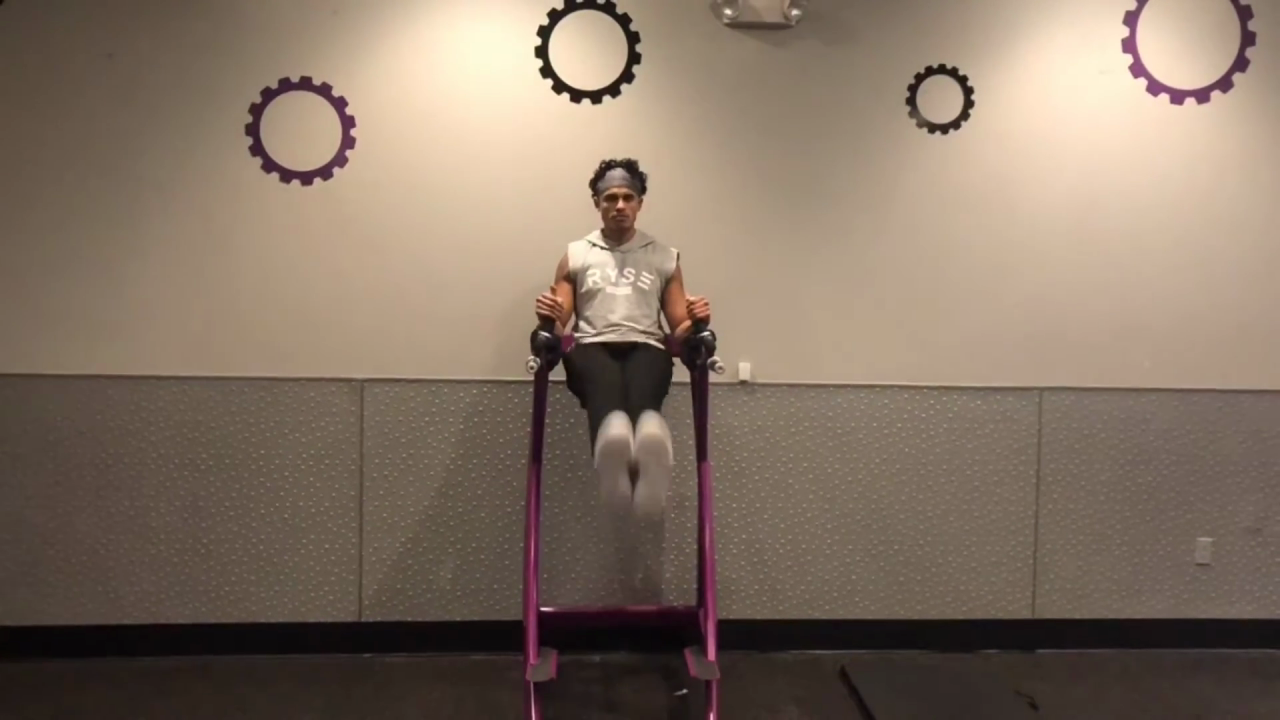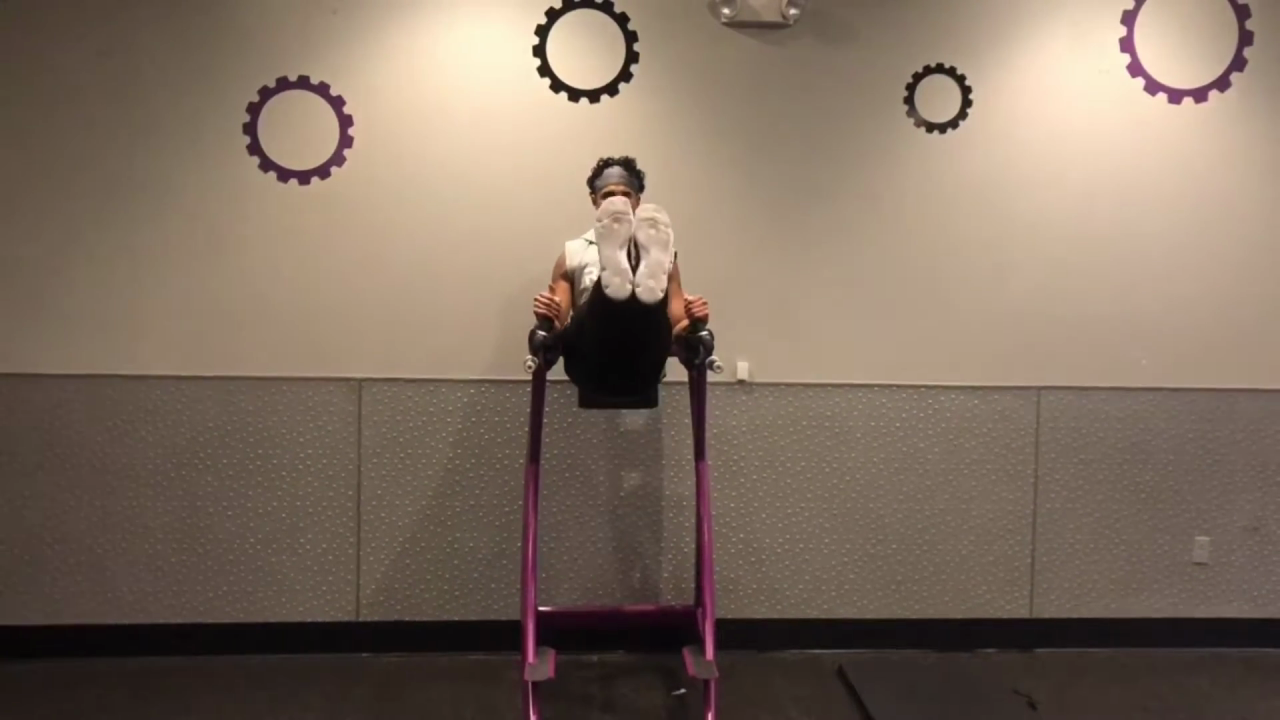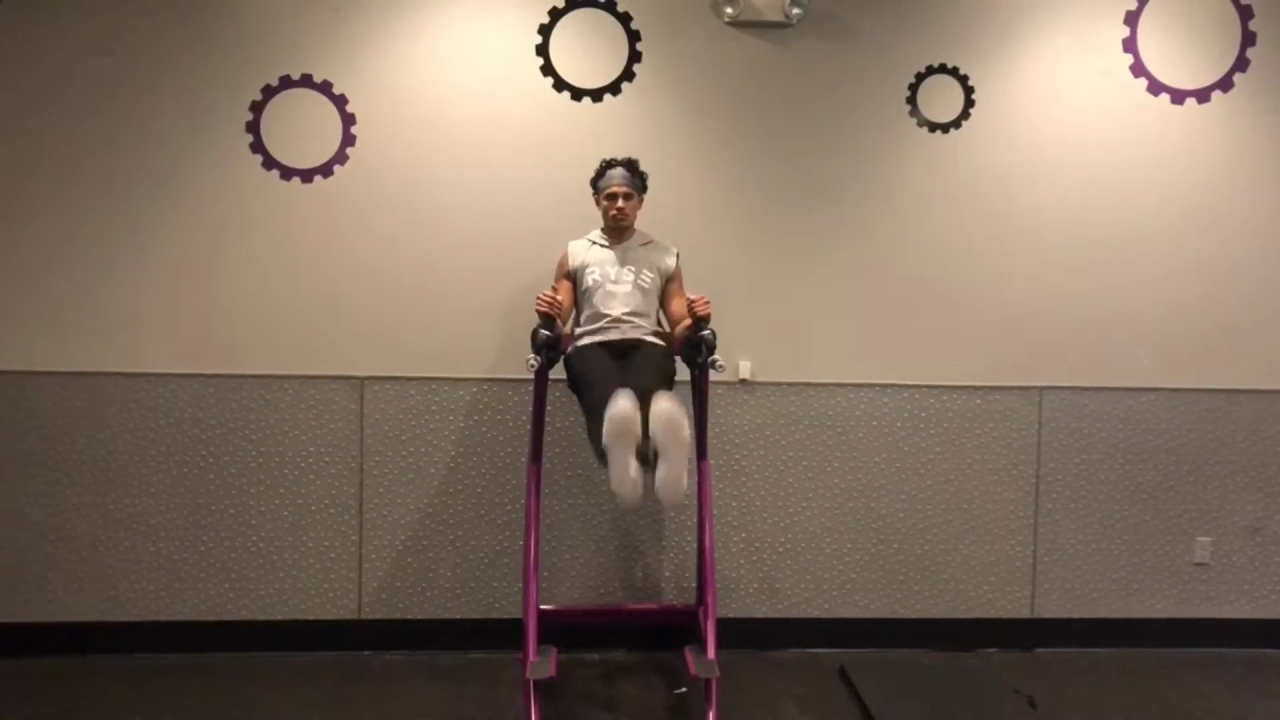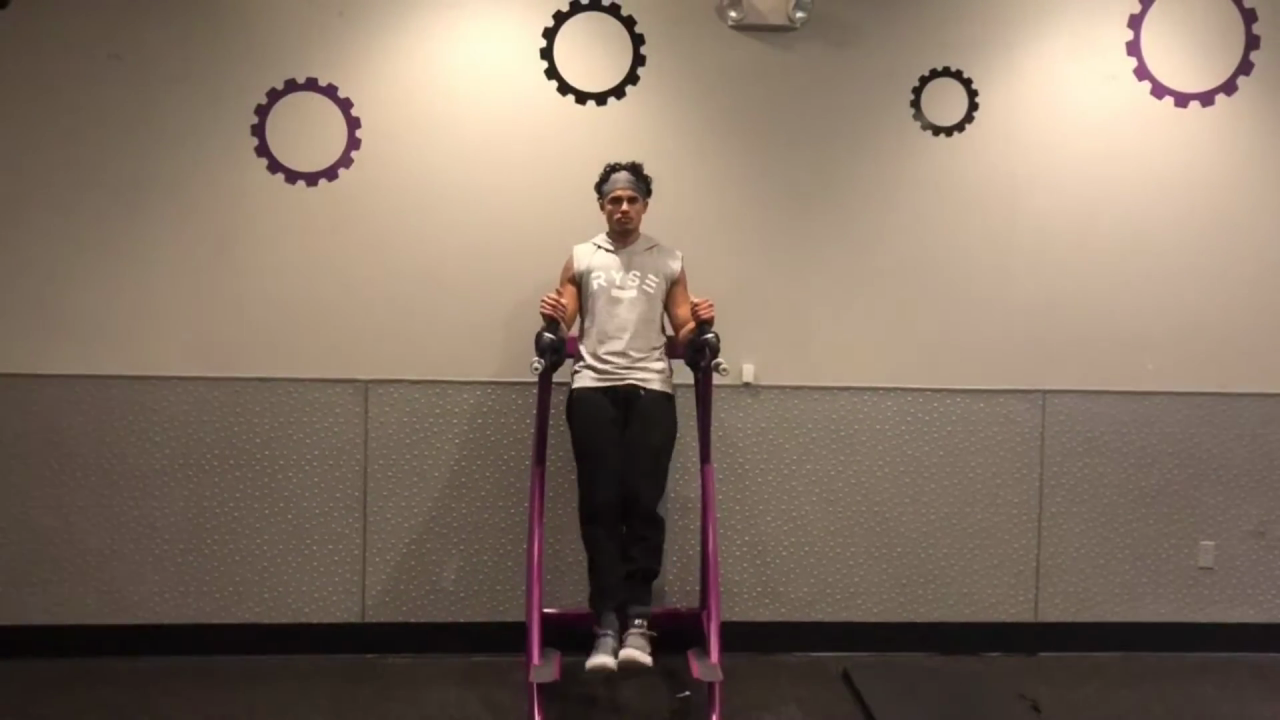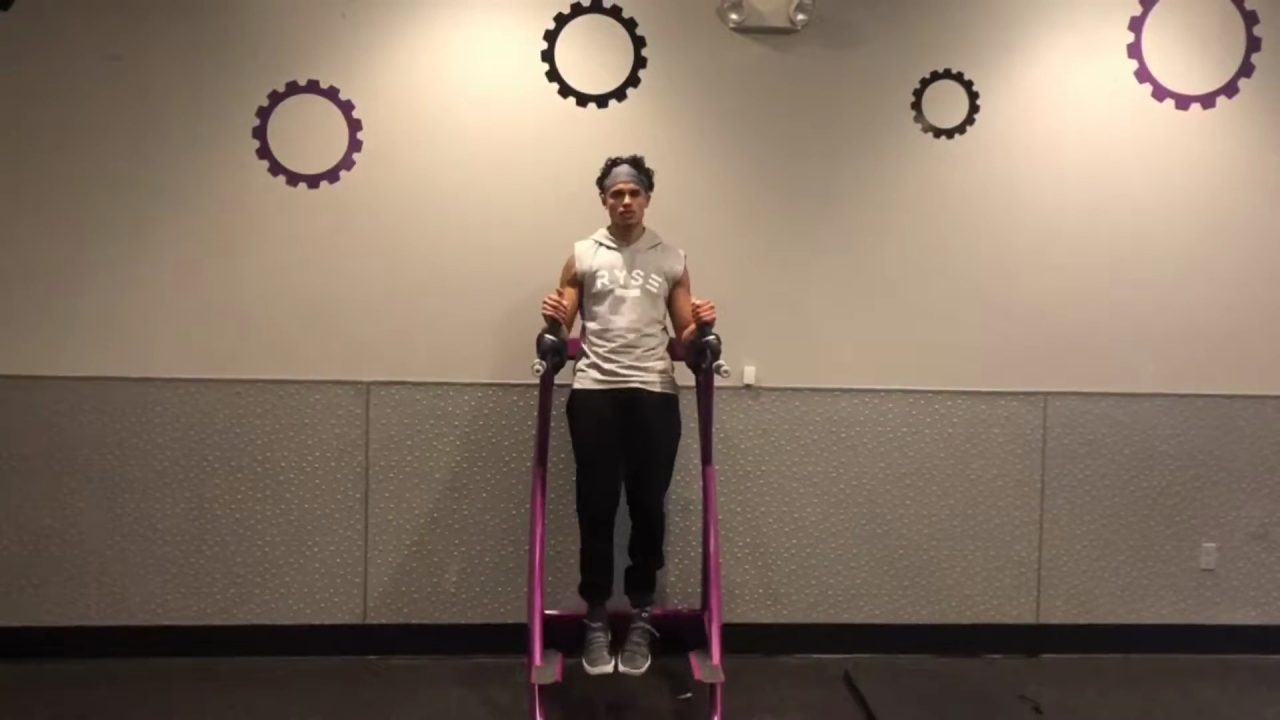
dt=0.5s
person 1, frame 1
left shoulder: (665, 256)
right shoulder: (576, 254)
left elbow: (679, 327)
right elbow: (558, 324)
left wrist: (695, 322)
right wrist: (548, 319)
left hip: (645, 348)
right hip: (592, 349)
left knee: (643, 393)
right knee: (604, 387)
left ankle: (646, 471)
right ankle: (615, 472)
person 1, frame 2
left shoulder: (662, 254)
right shoulder: (572, 254)
left elbow: (676, 328)
right elbow: (554, 329)
left wrist: (693, 320)
right wrist: (548, 317)
left hip: (641, 368)
right hip: (591, 366)
left ankle: (648, 282)
person 1, frame 3
left shoulder: (664, 256)
right shoulder: (575, 253)
left elbow: (681, 332)
right elbow: (558, 329)
left wrist: (695, 321)
right wrist: (549, 320)
left hip: (647, 347)
right hip: (591, 347)
left knee: (651, 395)
right knee: (605, 399)
left ankle: (664, 452)
right ankle: (620, 454)
person 1, frame 4
left shoulder: (669, 261)
right shoulder: (580, 258)
left elbow: (682, 336)
right elbow: (562, 333)
left wrist: (700, 322)
right wrist: (552, 320)
left hip: (651, 388)
right hip: (593, 387)
left knee: (642, 502)
right knee: (600, 503)
left ankle: (637, 618)
right ankle: (606, 622)
person 1, frame 5
left shoulder: (672, 259)
right shoulder: (582, 256)
left elbow: (684, 335)
right elbow: (564, 330)
left wrist: (702, 325)
right wrist: (553, 321)
left hip: (654, 392)
right hip: (594, 390)
left knee: (648, 506)
right knee: (596, 506)
left ankle: (640, 616)
right ankle: (596, 618)
